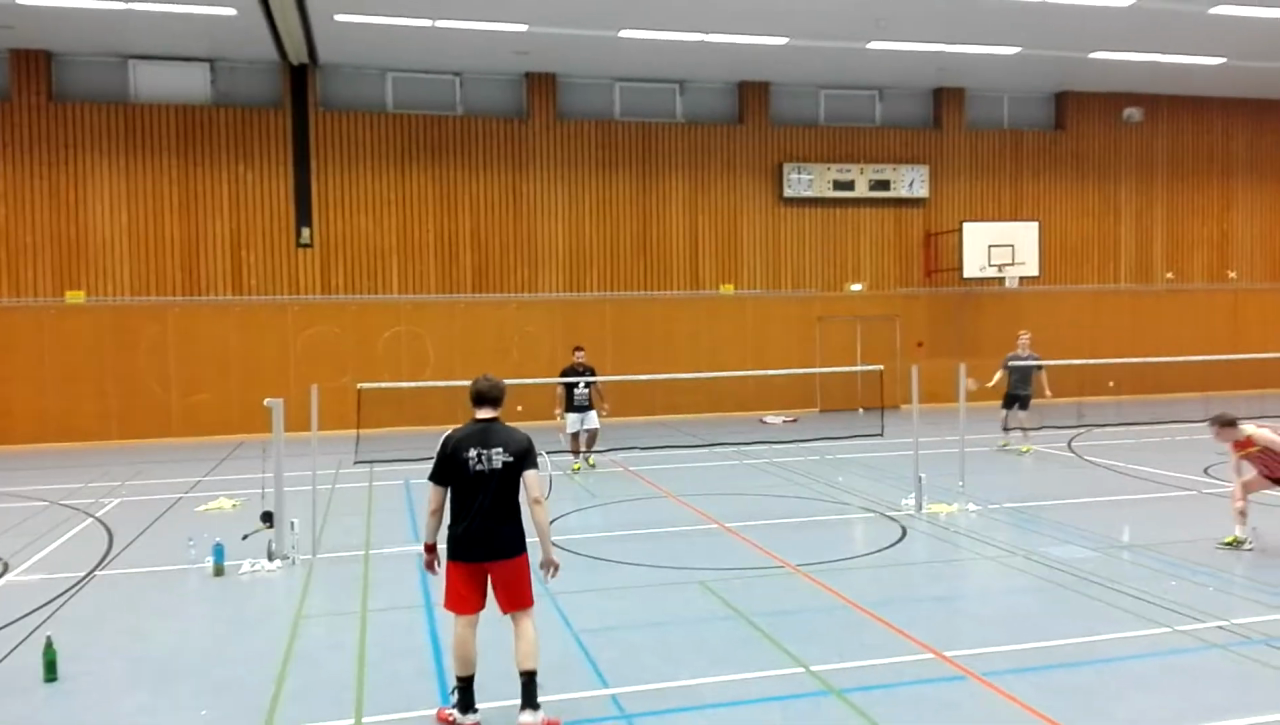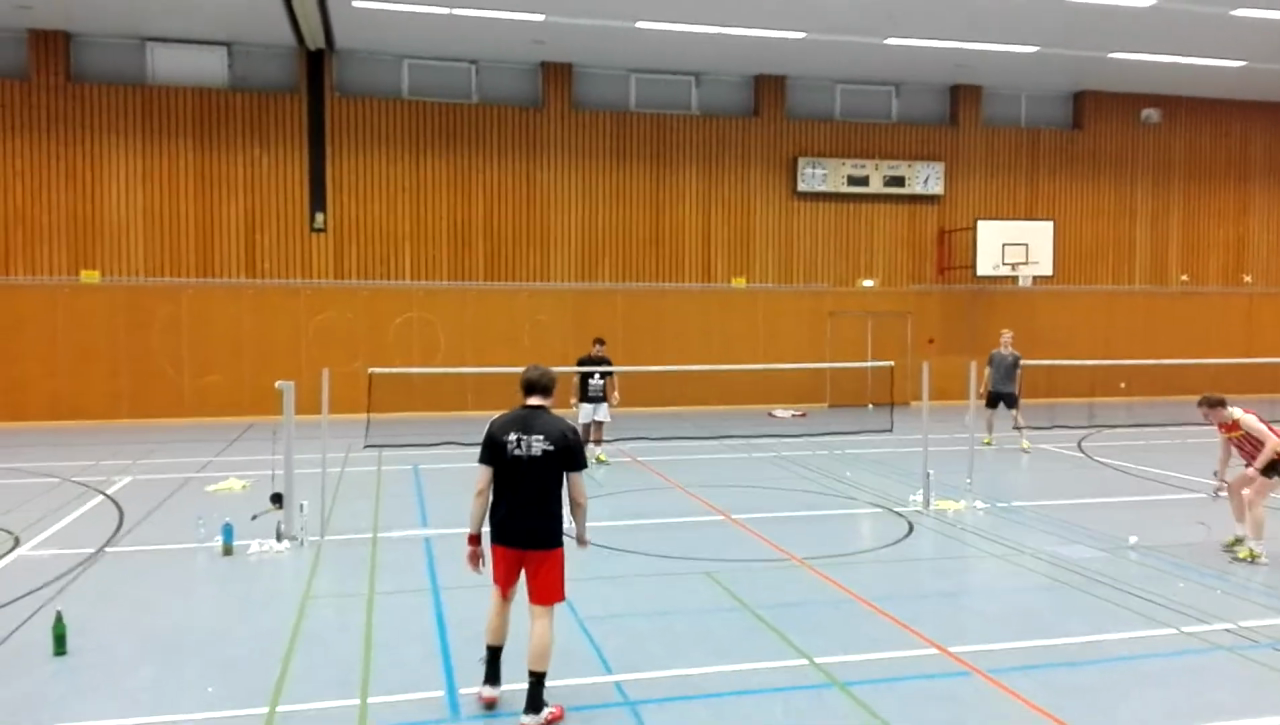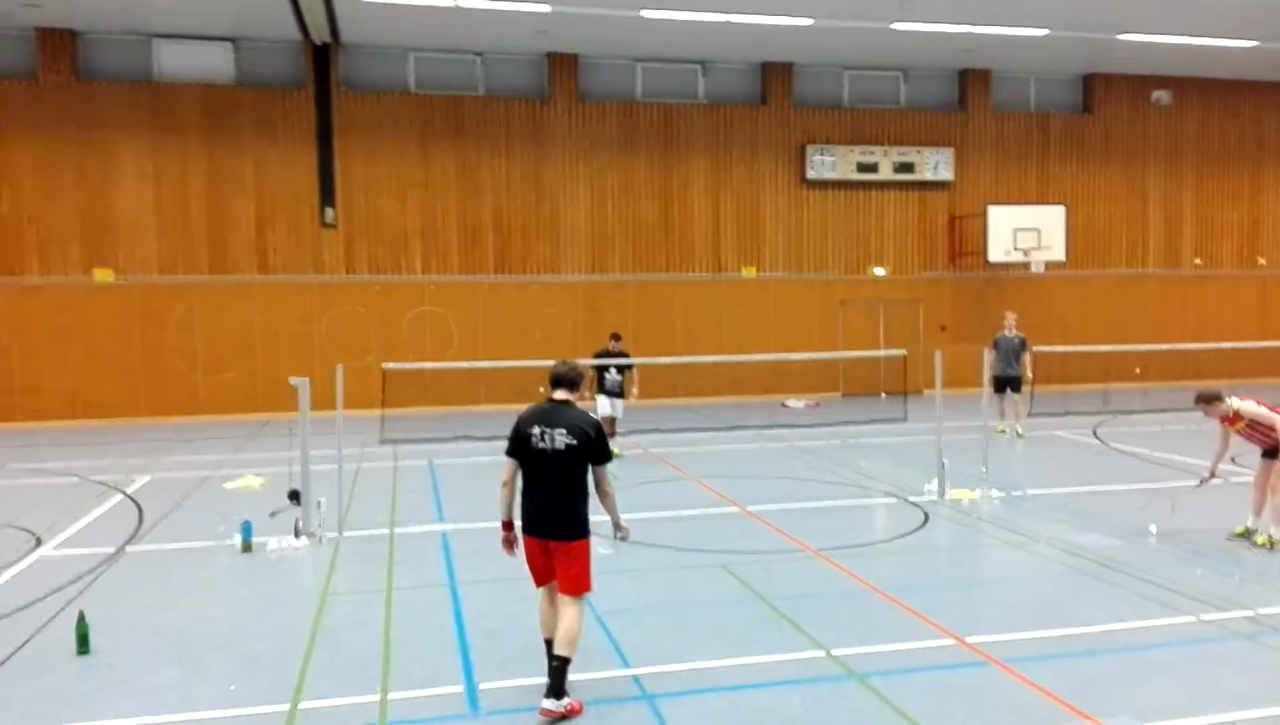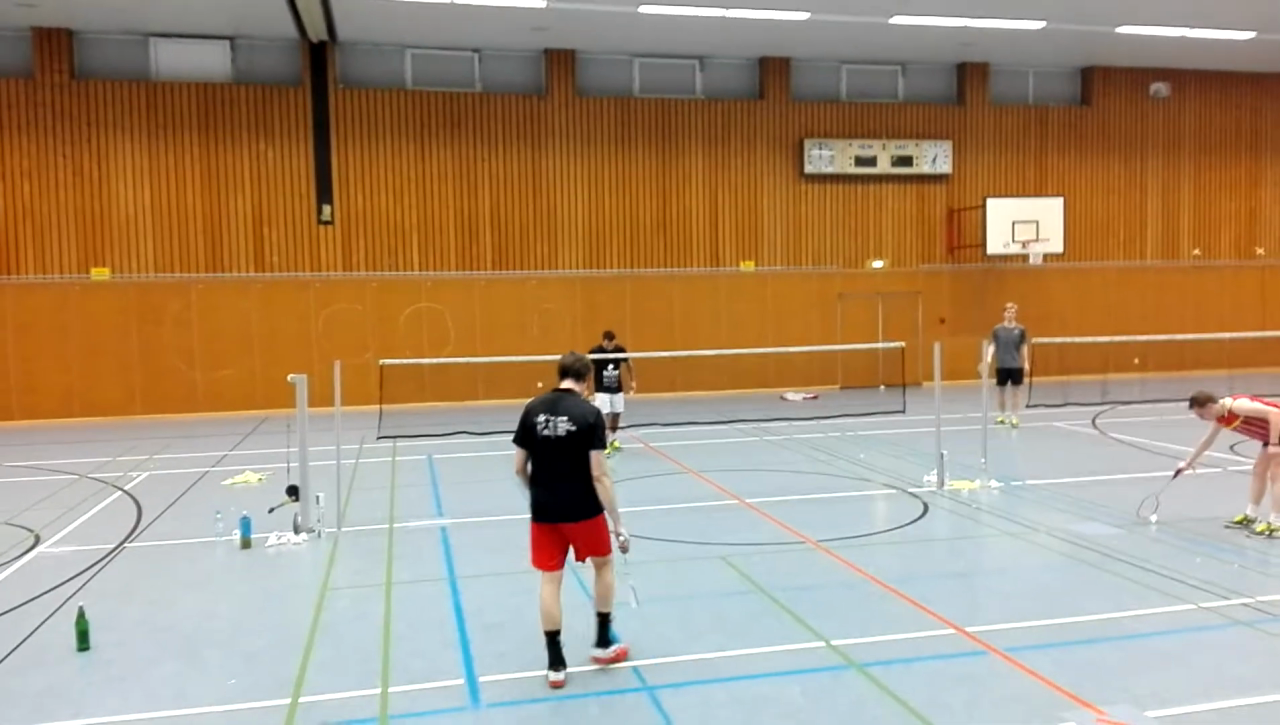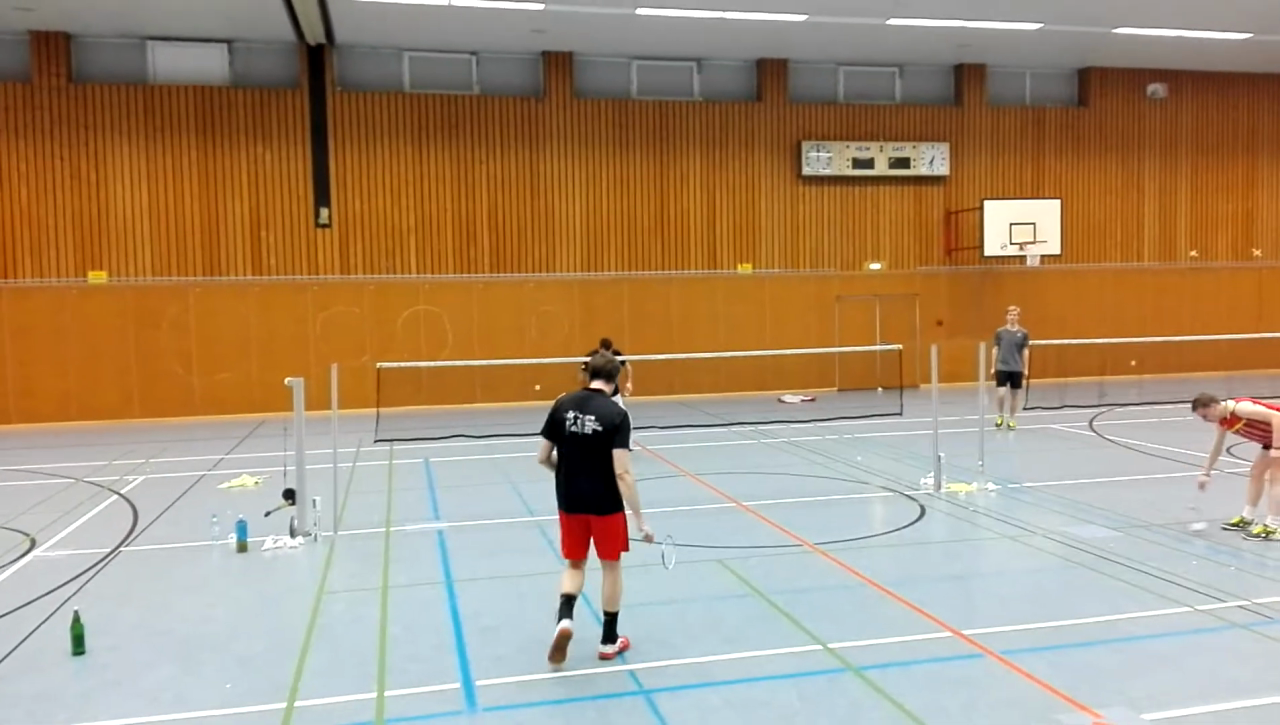
dt=0.4s
person 1, frame 1
left shoulder: (452, 442)
right shoulder: (519, 441)
left elbow: (435, 506)
right elbow: (536, 498)
left wrist: (429, 546)
right wrist: (547, 550)
left hip: (464, 548)
right hip: (510, 547)
left knee: (465, 622)
right knee: (523, 618)
person 1, frame 2
left shoulder: (498, 426)
right shoulder: (566, 431)
left elbow: (482, 489)
right elbow: (578, 497)
left wrist: (474, 537)
right wrist: (582, 531)
left hip: (504, 533)
right hip: (545, 536)
left knee: (502, 598)
right knee: (542, 615)
left ankle: (491, 682)
person 1, frame 3
left shoulder: (525, 419)
right shoulder: (588, 425)
left elbow: (508, 480)
right elbow: (603, 487)
left wrist: (507, 524)
right wrist: (617, 521)
left hip: (534, 526)
right hip: (571, 527)
left knee: (548, 594)
right knee: (570, 604)
left ankle: (554, 672)
right ankle: (555, 694)
person 1, frame 4
left shoulder: (533, 409)
right shoulder: (589, 413)
left elbow: (520, 468)
right elbow: (599, 475)
right wrist: (618, 524)
left hip: (544, 511)
right hip: (583, 510)
left knee: (550, 580)
right knee: (604, 565)
left ankle: (555, 664)
right ankle: (603, 643)
person 1, frame 5
left shoulder: (562, 405)
right shoulder: (616, 414)
left elbow: (544, 457)
right elbow: (622, 472)
right wrist: (639, 519)
left hip: (569, 503)
right hip: (605, 505)
left knee: (575, 565)
right knee: (611, 567)
left ankle: (565, 619)
right ankle: (609, 640)
